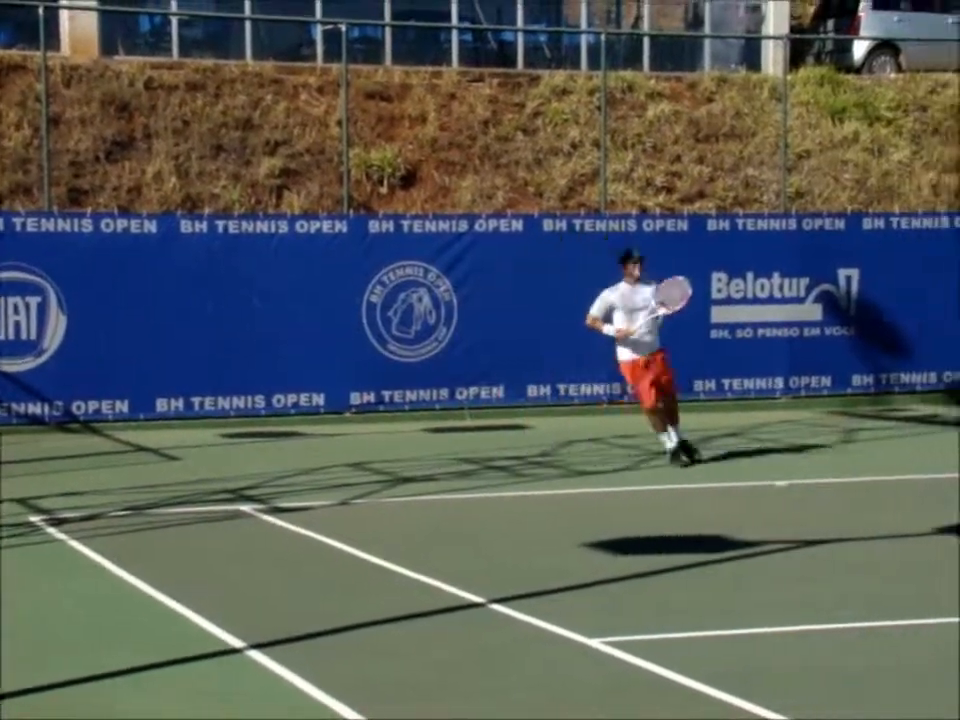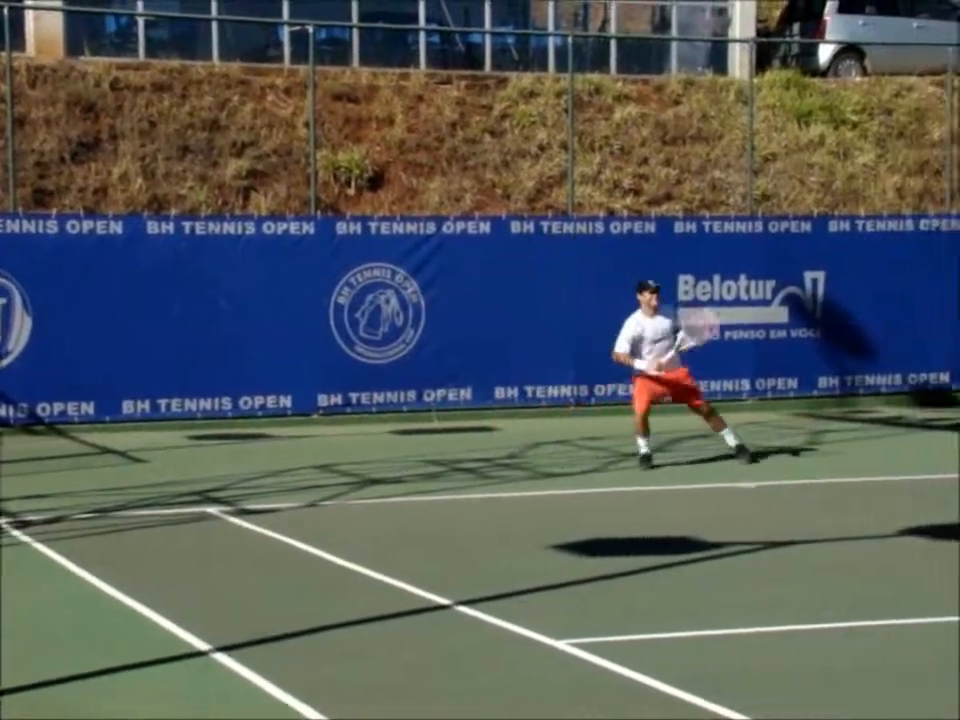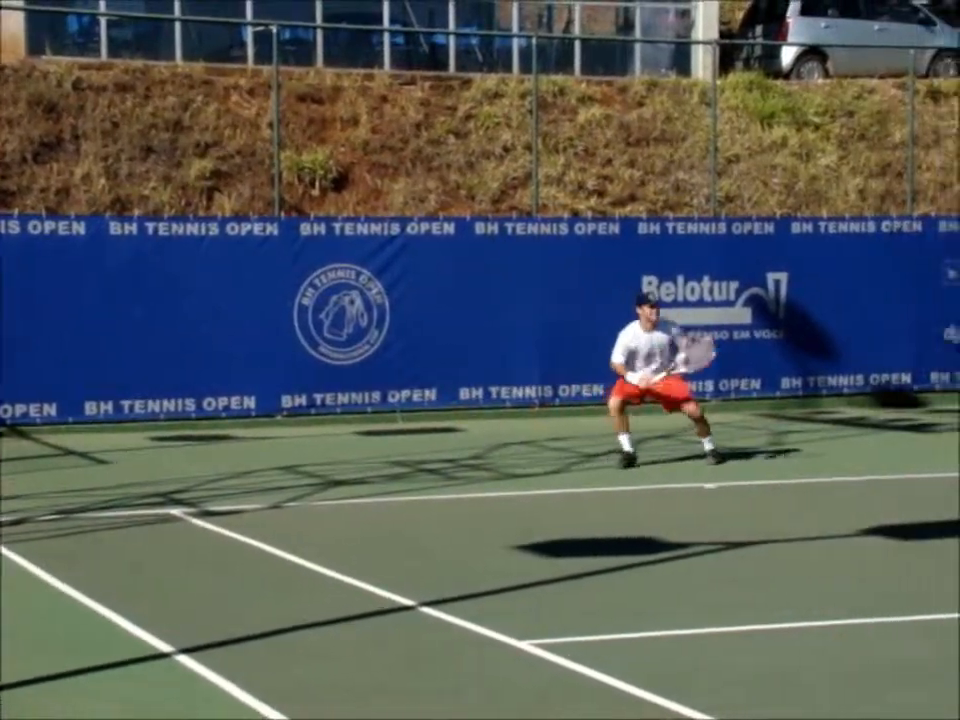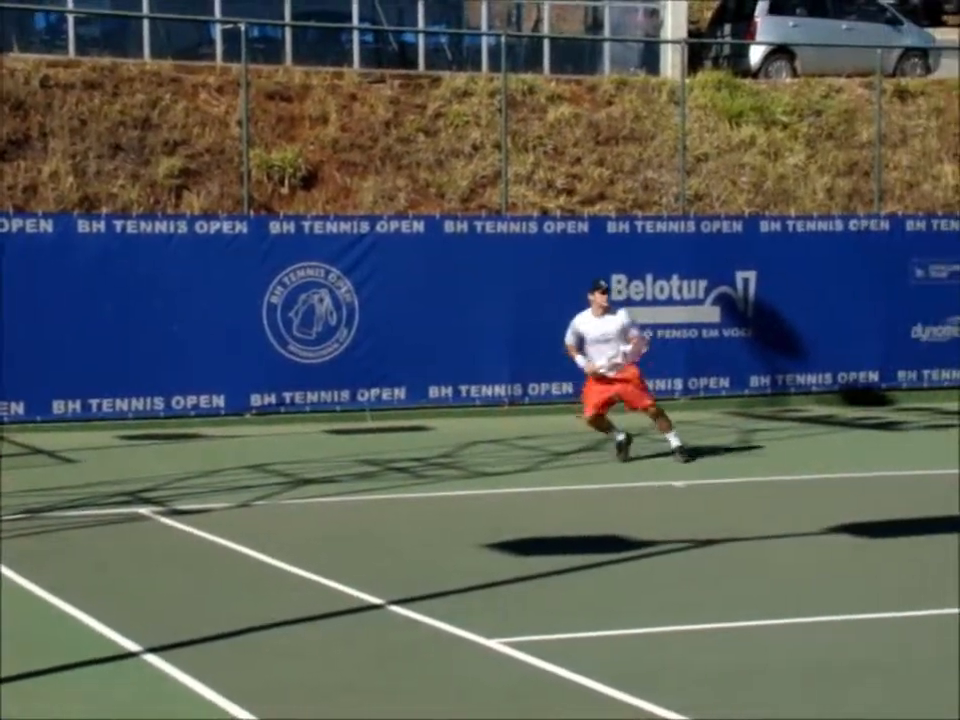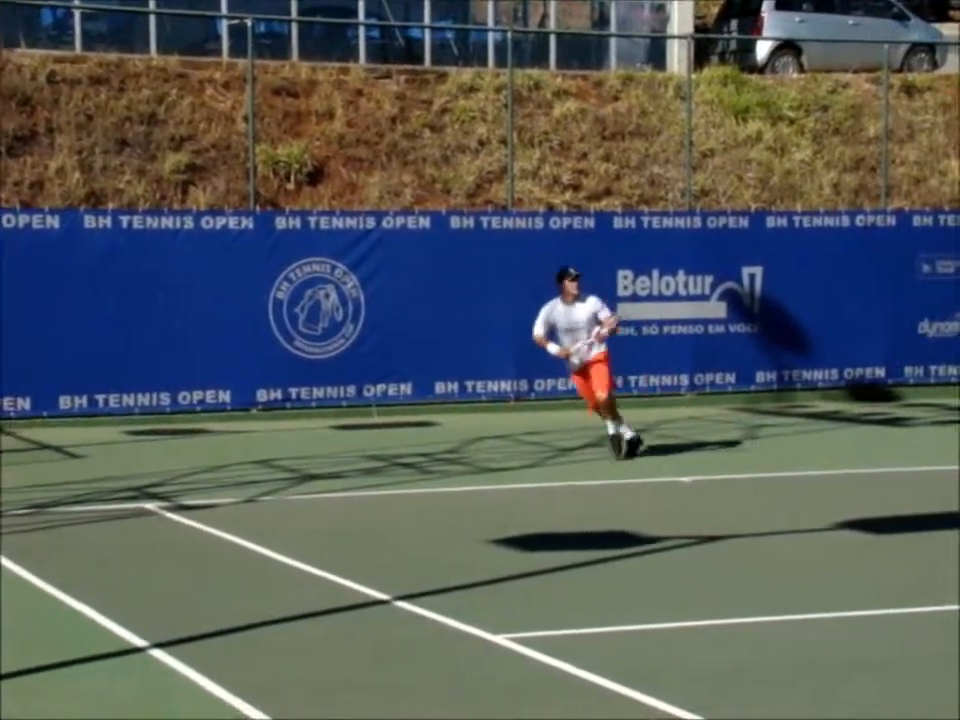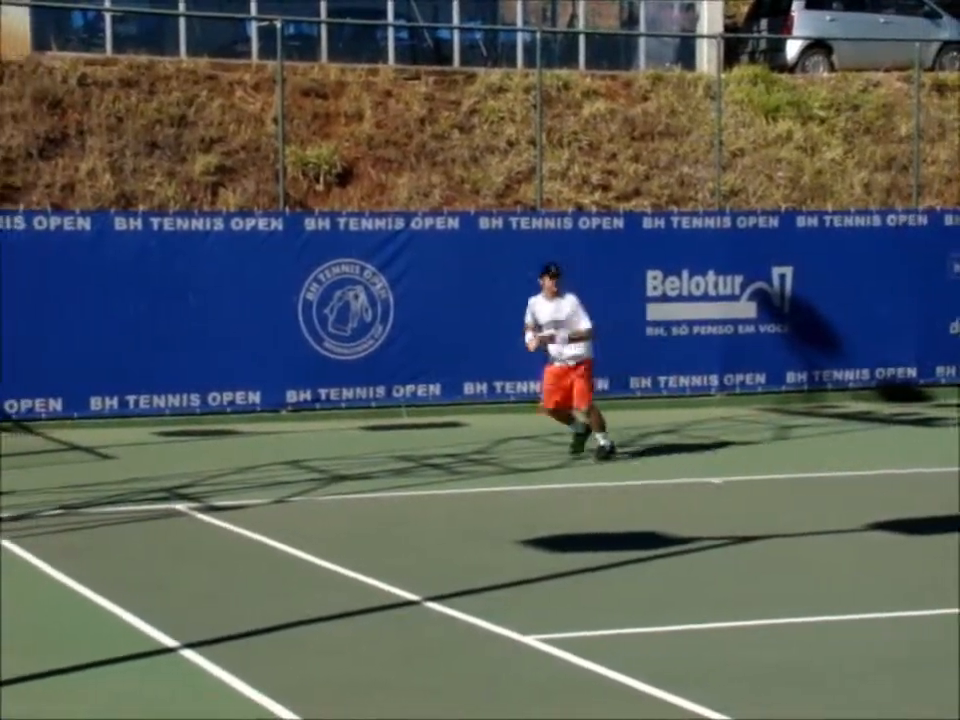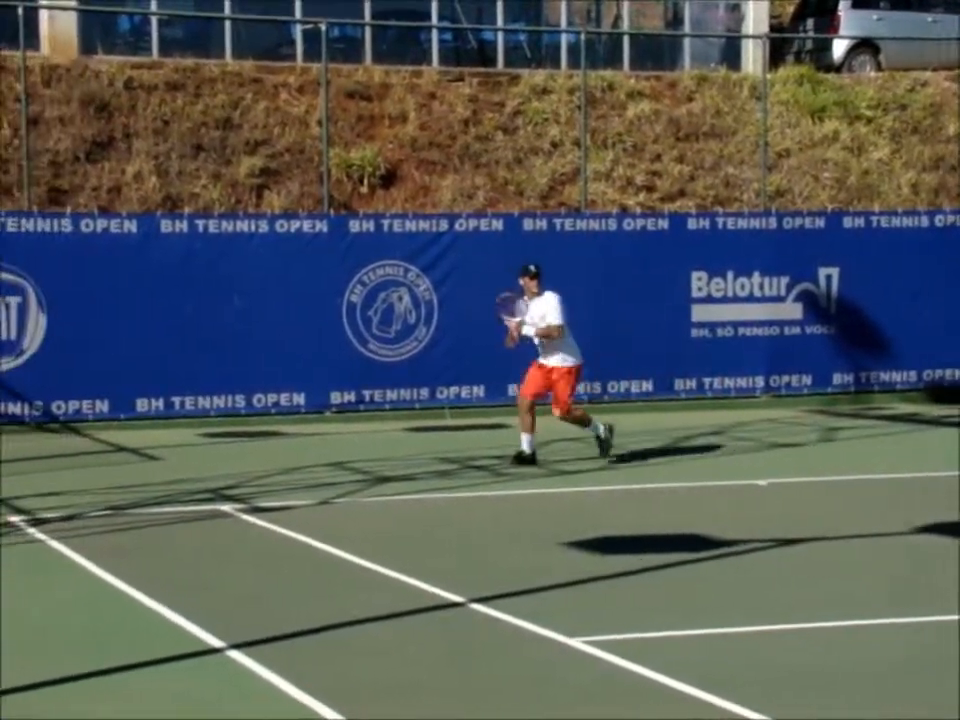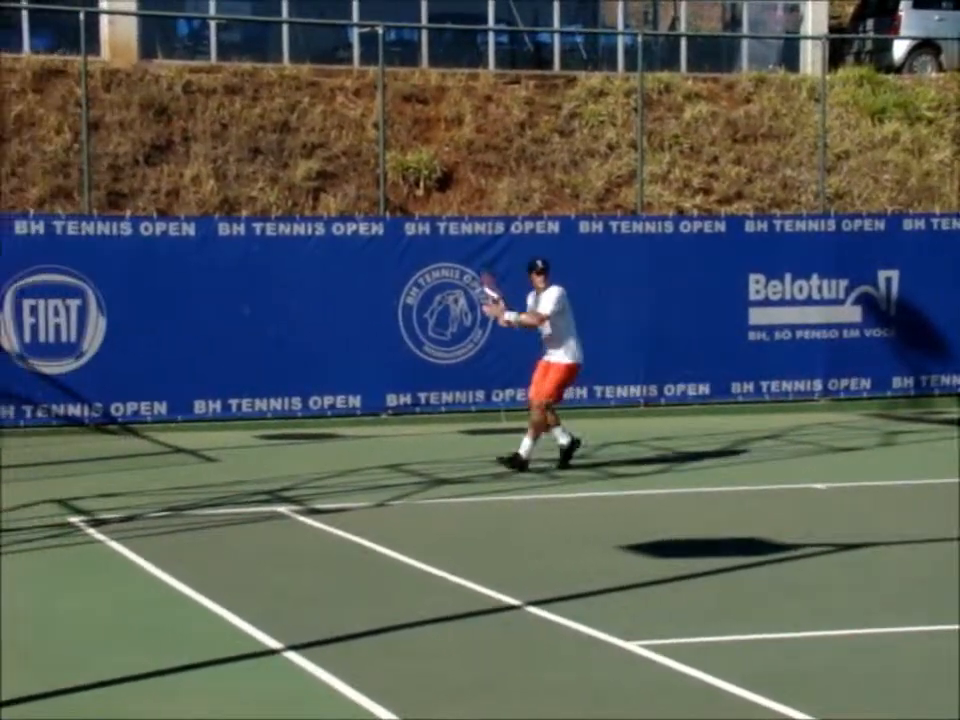
dt=0.2s
person 1, frame 1
left shoulder: (650, 288)
right shoulder: (612, 294)
left elbow: (659, 312)
right elbow: (591, 320)
right wrist: (612, 330)
left hip: (654, 353)
right hip: (630, 359)
left knee: (670, 398)
right knee: (650, 405)
left ankle: (679, 440)
right ankle: (671, 448)
person 1, frame 2
left shoulder: (667, 314)
right shoulder: (632, 324)
right elbow: (618, 355)
left wrist: (682, 338)
right wrist: (644, 365)
left hip: (675, 372)
right hip: (648, 376)
left knee: (705, 408)
right knee: (640, 410)
left ankle: (735, 445)
right ankle: (644, 452)
person 1, frame 3
left shoulder: (669, 327)
right shoulder: (627, 335)
right elbow: (616, 364)
right wrist: (635, 379)
left hip: (666, 379)
right hip: (637, 380)
left knee: (695, 411)
right knee: (614, 403)
left ankle: (710, 448)
right ankle: (628, 451)
person 1, frame 4
left shoulder: (621, 316)
right shoulder: (579, 321)
left elbow: (638, 338)
right elbow: (569, 344)
left wrist: (635, 347)
right wrist: (583, 362)
left hip: (625, 371)
right hip: (599, 376)
left knee: (651, 408)
right knee: (590, 417)
left ankle: (676, 446)
right ankle: (620, 438)
person 1, frame 5
left shoulder: (592, 302)
right shoulder: (549, 310)
left elbow: (611, 320)
right elbow: (538, 337)
left wrist: (607, 329)
right wrist: (556, 350)
left hip: (597, 356)
right hip: (576, 364)
left knee: (604, 397)
right knee: (595, 405)
left ankle: (622, 436)
right ankle: (628, 436)
person 1, frame 6
left shoulder: (571, 301)
right shoulder: (534, 302)
left elbow: (588, 333)
right elbow: (530, 324)
left wrist: (561, 337)
right wrist: (531, 338)
left hip: (578, 359)
right hip: (555, 360)
left knee: (583, 406)
right knee: (550, 406)
left ankle: (605, 444)
right ankle: (580, 429)
person 1, frame 7
left shoulder: (552, 299)
right shoulder: (524, 304)
left elbow: (555, 331)
right elbow: (520, 328)
left wrist: (527, 329)
right wrist: (513, 334)
left hip: (566, 363)
right hip: (545, 361)
left knee: (562, 412)
right knee: (524, 400)
left ankle: (600, 430)
right ankle: (527, 451)
person 1, frame 8
left shoulder: (557, 292)
right shoulder: (533, 297)
left elbow: (538, 319)
right elbow: (530, 322)
left wrist: (507, 315)
right wrist: (507, 318)
left hip: (567, 359)
right hip: (551, 357)
left knee: (538, 403)
right knee: (538, 403)
left ankle: (522, 456)
right ankle: (568, 441)
